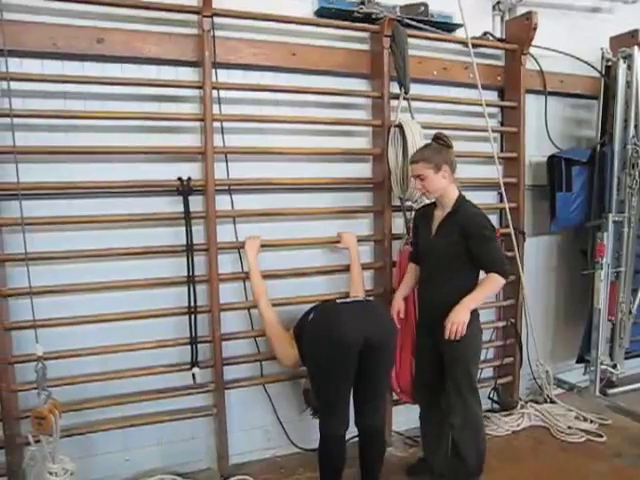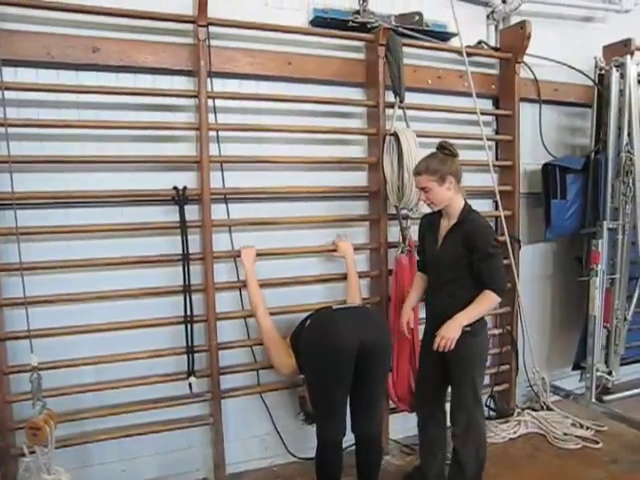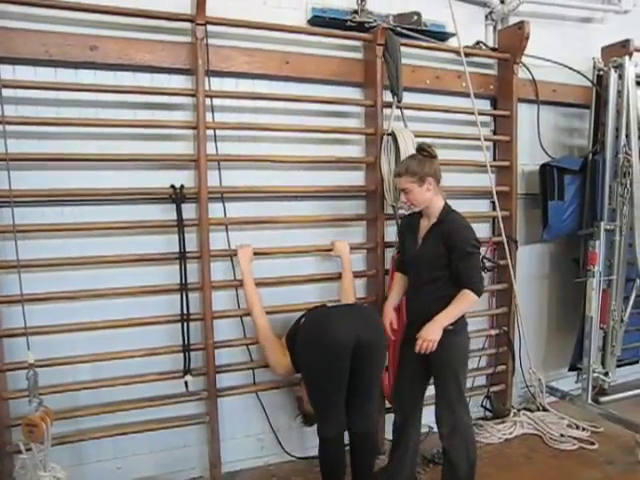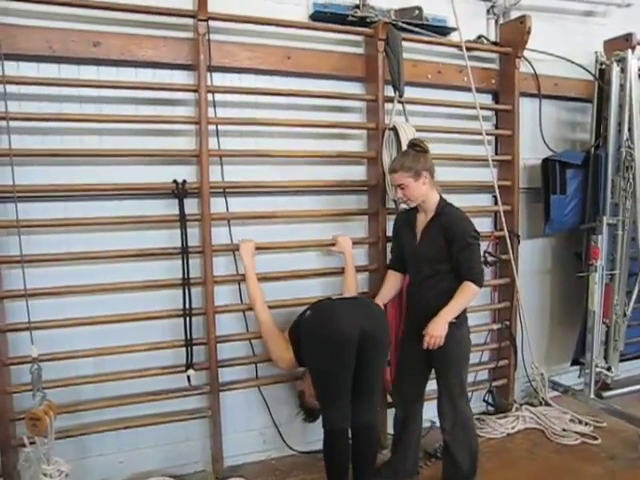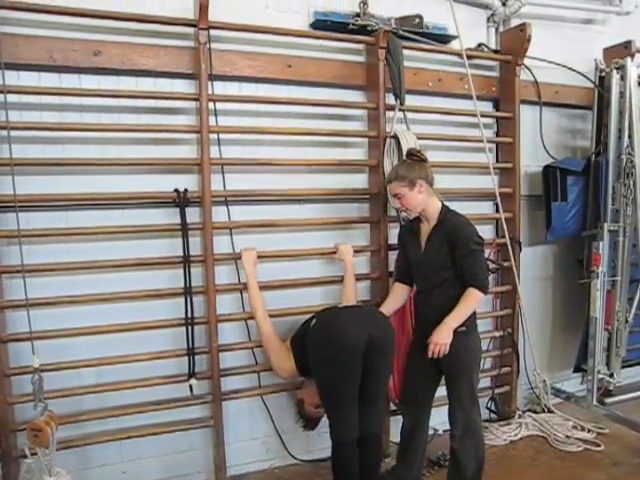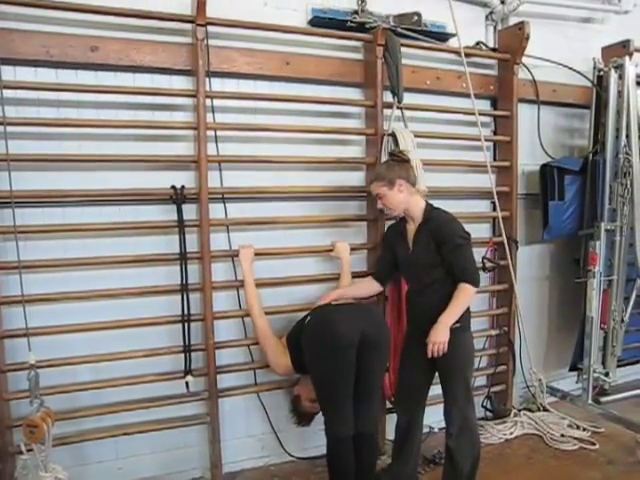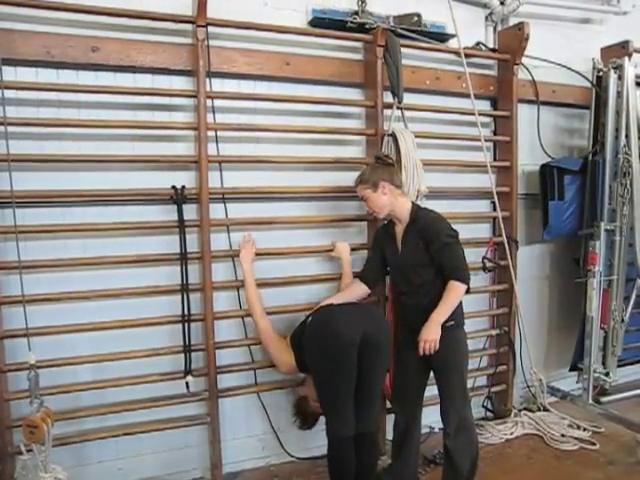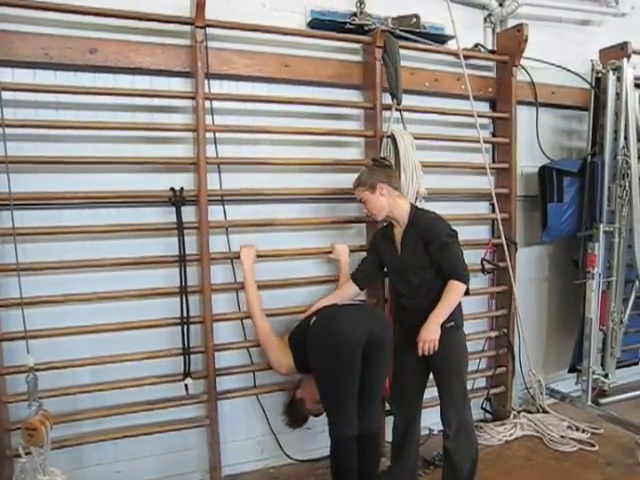
dt=0.5s
person 1, frame 1
left shoulder: (471, 218)
right shoulder: (423, 216)
left elbow: (498, 273)
left wrist: (465, 307)
right wrist: (400, 293)
left hip: (459, 323)
right hip: (428, 321)
left knee: (461, 399)
right knee: (428, 394)
person 1, frame 2
left shoulder: (477, 229)
right shoulder: (428, 224)
left elbow: (495, 290)
left wrist: (458, 322)
right wrist: (409, 303)
left hip: (467, 334)
right hip: (434, 329)
left knee: (465, 410)
right knee: (426, 402)
person 1, frame 3
left shoulder: (457, 229)
right shoulder: (408, 225)
left elbow: (473, 289)
left wrist: (438, 324)
right wrist: (390, 305)
left hip: (448, 333)
right hip: (414, 329)
left knee: (451, 411)
right knee: (404, 402)
person 1, frame 4
left shoulder: (455, 221)
right shoulder: (403, 221)
left elbow: (473, 279)
left wrist: (443, 319)
right wrist: (379, 302)
left hip: (449, 327)
right hip: (413, 324)
left knee: (452, 404)
right knee: (405, 396)
person 1, frame 5
left shoulder: (459, 228)
right shoulder: (407, 232)
left elbow: (478, 286)
left wrist: (448, 327)
right wrist: (380, 314)
left hip: (458, 334)
right hip: (423, 332)
left knee: (463, 413)
right knee: (412, 405)
person 1, frame 6
left shoulder: (444, 225)
right shoulder: (395, 233)
left elbow: (469, 281)
right elbow: (379, 279)
left wrist: (443, 325)
right wrist: (342, 292)
left hip: (452, 332)
right hip: (416, 331)
left knee: (459, 411)
right knee: (406, 405)
person 1, frame 7
left shoulder: (432, 224)
right shoulder: (384, 235)
left elbow: (460, 279)
right elbow: (367, 281)
left wrist: (435, 323)
right wrist: (331, 302)
left hip: (445, 330)
right hip: (407, 332)
left knee: (455, 411)
right knee: (404, 405)
person 1, frame 8
left shoulder: (431, 225)
right shoulder: (382, 238)
left elbow: (459, 278)
right elbow: (360, 280)
left wrist: (434, 323)
right wrist: (323, 304)
left hip: (444, 331)
right hip: (406, 333)
left knee: (454, 412)
right knee: (403, 407)
person 2, frame 1
left shoulder: (291, 352)
left elbow: (263, 304)
right elbow: (358, 295)
left wrist: (252, 258)
right wrist: (353, 248)
left hip: (331, 330)
right hip: (379, 318)
left knee: (333, 427)
right knee: (372, 422)
person 2, frame 2
left shoulder: (289, 361)
left elbow: (260, 311)
right elbow: (355, 300)
left wrist: (248, 267)
right wrist: (349, 257)
left hip: (328, 336)
right hip: (374, 325)
left knee: (330, 435)
right knee: (369, 429)
person 2, frame 3
left shoulder: (284, 361)
left elbow: (257, 312)
right elbow: (349, 301)
left wrist: (245, 266)
right wrist: (345, 257)
left hip: (323, 333)
right hip: (369, 321)
left knee: (330, 430)
right knee: (363, 426)
person 2, frame 4
left shoulder: (288, 356)
left elbow: (259, 306)
right elbow: (350, 296)
left wrist: (248, 261)
right wrist: (347, 252)
left hip: (328, 325)
right hip: (372, 315)
left knee: (336, 424)
right knee: (366, 419)
person 2, frame 5
left shoulder: (288, 366)
left elbow: (261, 316)
right elbow: (349, 304)
left wrist: (250, 270)
right wrist: (348, 261)
left hip: (335, 335)
right hip: (377, 323)
left knee: (344, 434)
right knee: (371, 429)
person 2, frame 6
left shoulder: (284, 362)
left elbow: (257, 314)
right elbow: (343, 298)
left wrist: (247, 266)
right wrist: (344, 258)
left hip: (329, 332)
right hip: (372, 319)
left knee: (340, 430)
right knee: (366, 426)
person 2, frame 7
left shoulder: (288, 360)
left elbow: (259, 316)
left wrist: (247, 267)
right wrist: (345, 260)
left hip: (331, 331)
right hip: (374, 321)
left knee: (341, 431)
right knee: (367, 427)
person 2, frame 8
left shoulder: (286, 360)
left elbow: (257, 314)
left wrist: (248, 267)
right wrist: (343, 261)
left hip: (335, 332)
right hip: (376, 321)
left knee: (344, 431)
right knee: (369, 427)
